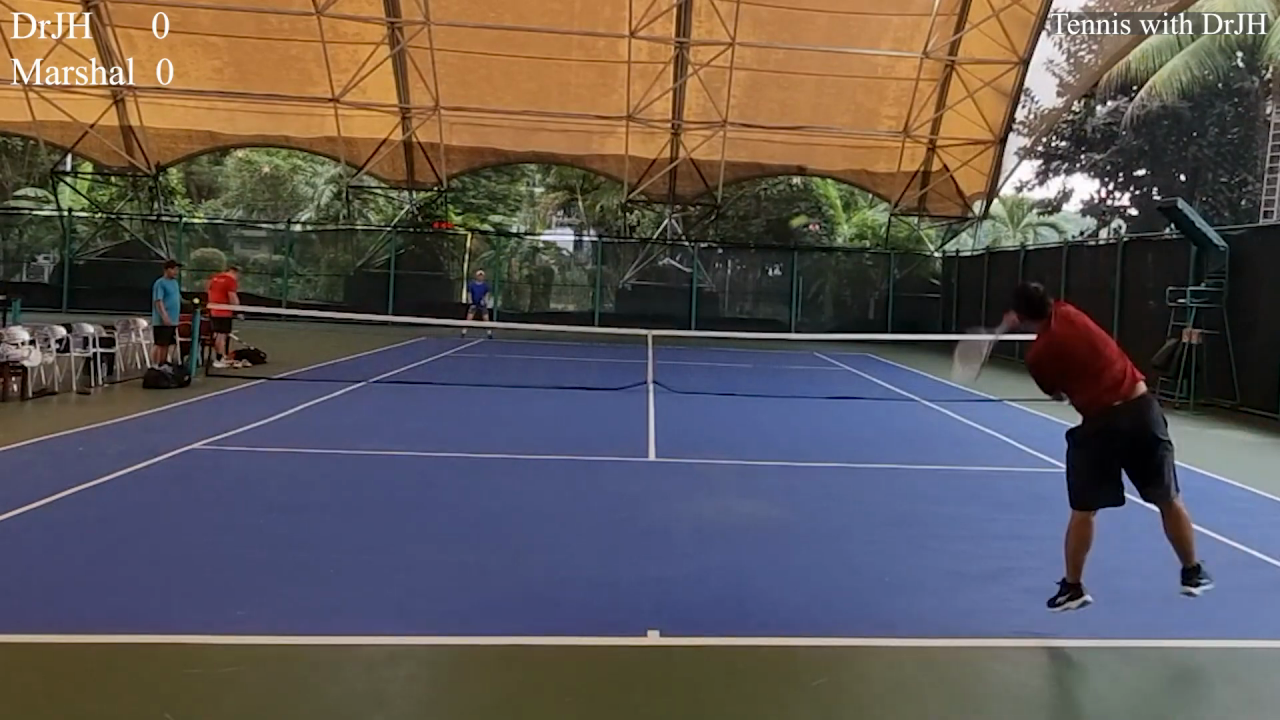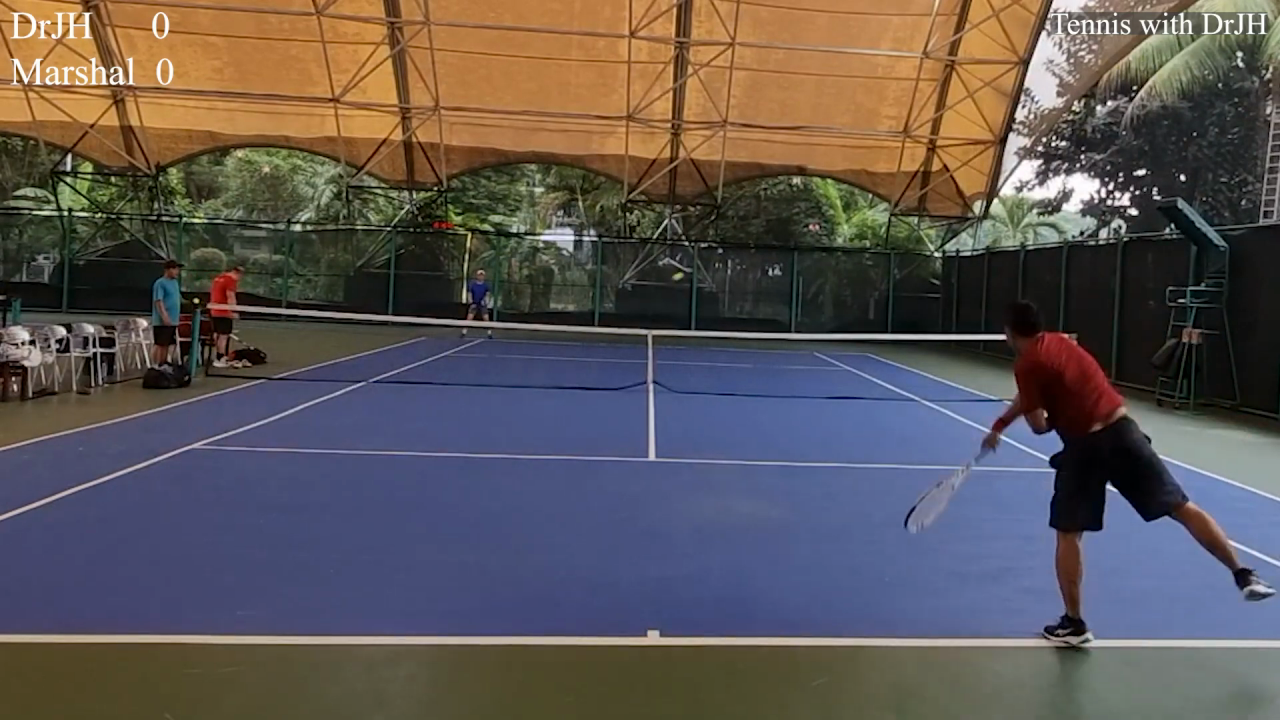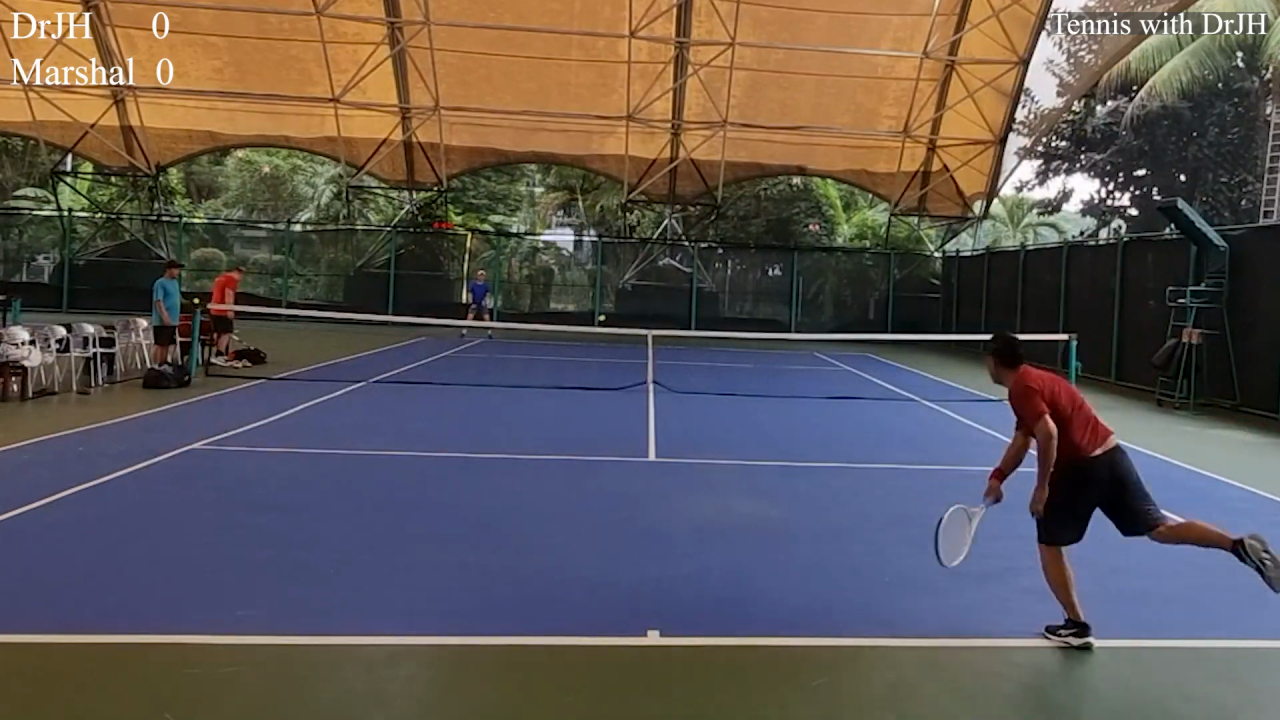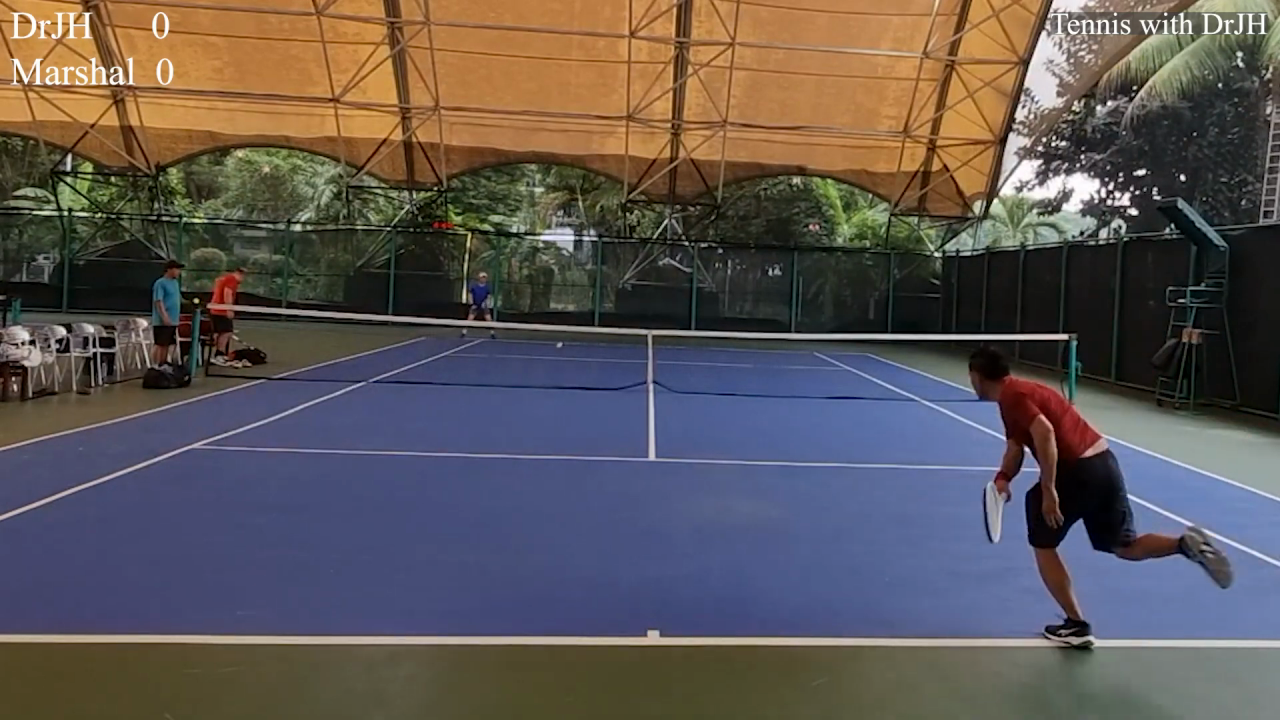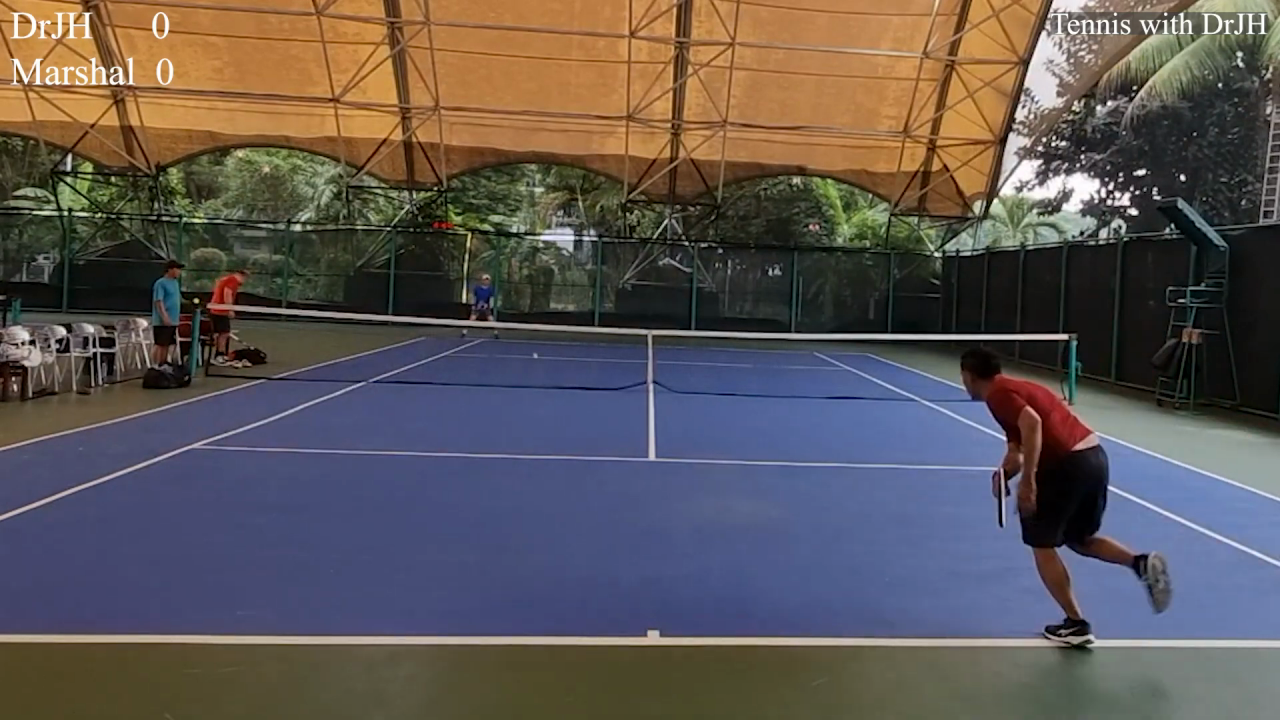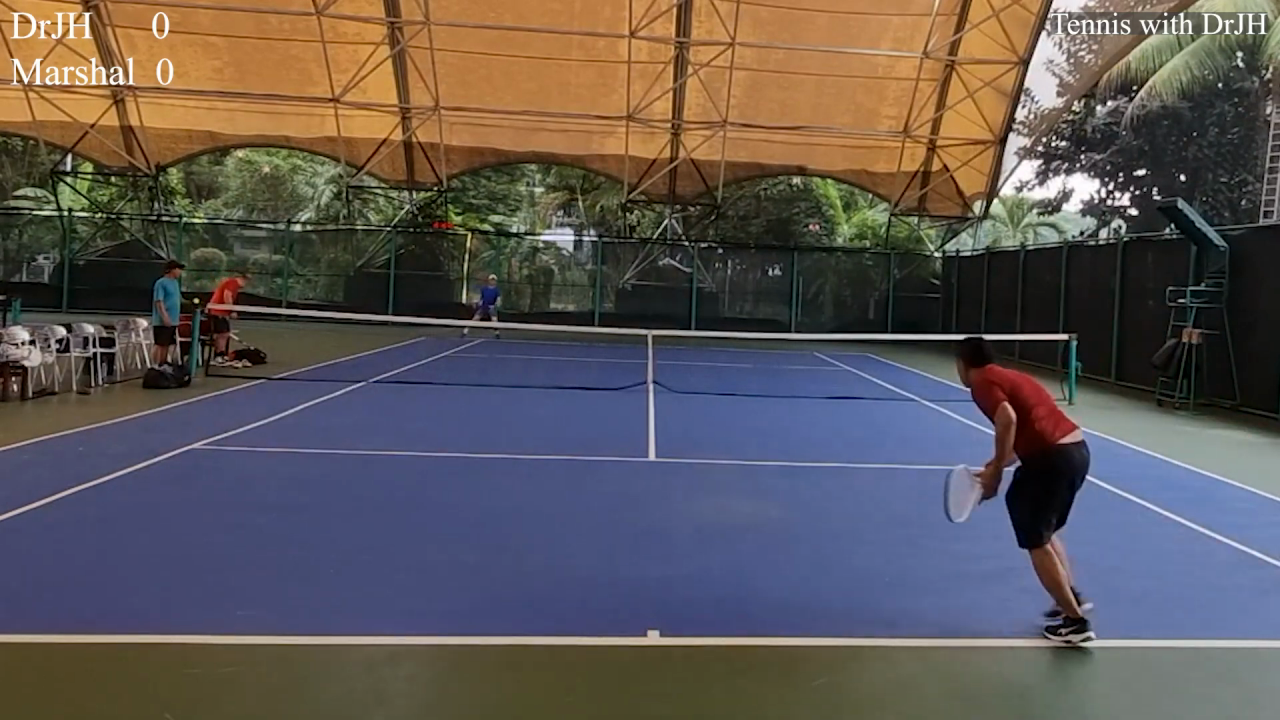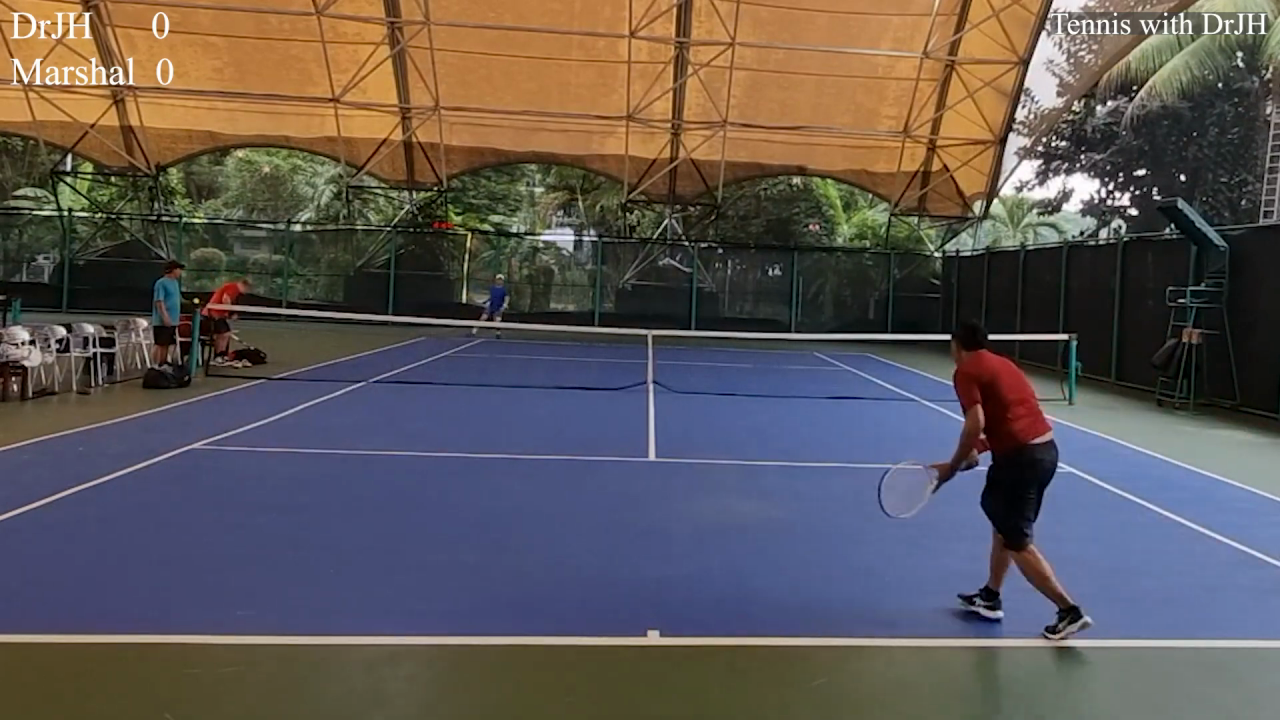
dt=0.1s
person 1, frame 1
left shoulder: (1037, 355)
right shoulder: (1067, 314)
right elbow: (1042, 302)
right wrist: (1017, 318)
left hip: (1101, 424)
right hip: (1142, 409)
left knee: (1084, 511)
right knee: (1167, 498)
left ankle: (1073, 588)
right ankle: (1193, 572)
person 1, frame 2
left shoulder: (1027, 365)
right shoulder: (1058, 342)
left elbow: (1037, 423)
left wrist: (1039, 419)
right wrist: (1000, 425)
left hip: (1086, 449)
right hip: (1121, 432)
left knee: (1067, 533)
right knee: (1181, 507)
left ankle: (1073, 622)
right ankle: (1243, 575)
person 1, frame 3
left shoulder: (1024, 388)
right shoulder: (1040, 378)
left elbow: (1048, 434)
right elbow: (1022, 440)
left wrist: (1042, 490)
right wrist: (998, 476)
left hip: (1084, 467)
right hip: (1113, 458)
left knee: (1049, 544)
right knee: (1160, 525)
left ankle: (1075, 627)
right ankle: (1244, 546)
person 1, frame 4
left shoulder: (1011, 396)
right shoulder: (1020, 389)
left elbow: (1045, 434)
right elbow: (1015, 448)
left wrist: (1048, 491)
right wrist: (1002, 479)
left hip: (1075, 470)
right hip: (1103, 462)
left knee: (1043, 544)
right knee: (1126, 545)
left ankle: (1076, 625)
right ankle: (1188, 544)
person 1, frame 5
left shoulder: (998, 395)
right shoulder: (1019, 387)
left elbow: (1032, 424)
right elbow: (1018, 447)
left wrist: (1028, 483)
right wrist: (1003, 475)
left hip: (1071, 465)
right hip: (1094, 457)
left knee: (1042, 545)
right knee: (1082, 539)
left ankle: (1076, 625)
right ankle: (1141, 562)
person 1, frame 6
left shoulder: (984, 383)
right shoulder: (1013, 377)
left elbow: (1007, 420)
left wrist: (994, 474)
right wrist: (996, 464)
left hip: (1048, 457)
right hip: (1076, 450)
left knee: (1035, 542)
right knee: (1042, 531)
left ankle: (1075, 622)
right ankle: (1071, 597)
person 1, frame 7
left shoulder: (967, 372)
right shoulder: (1004, 366)
left elbow: (975, 422)
left wrist: (953, 465)
right wrist: (981, 446)
left hip: (1019, 457)
right hip: (1046, 449)
left knee: (1016, 542)
right knee: (1006, 526)
left ankle: (1069, 611)
right ankle: (989, 597)
